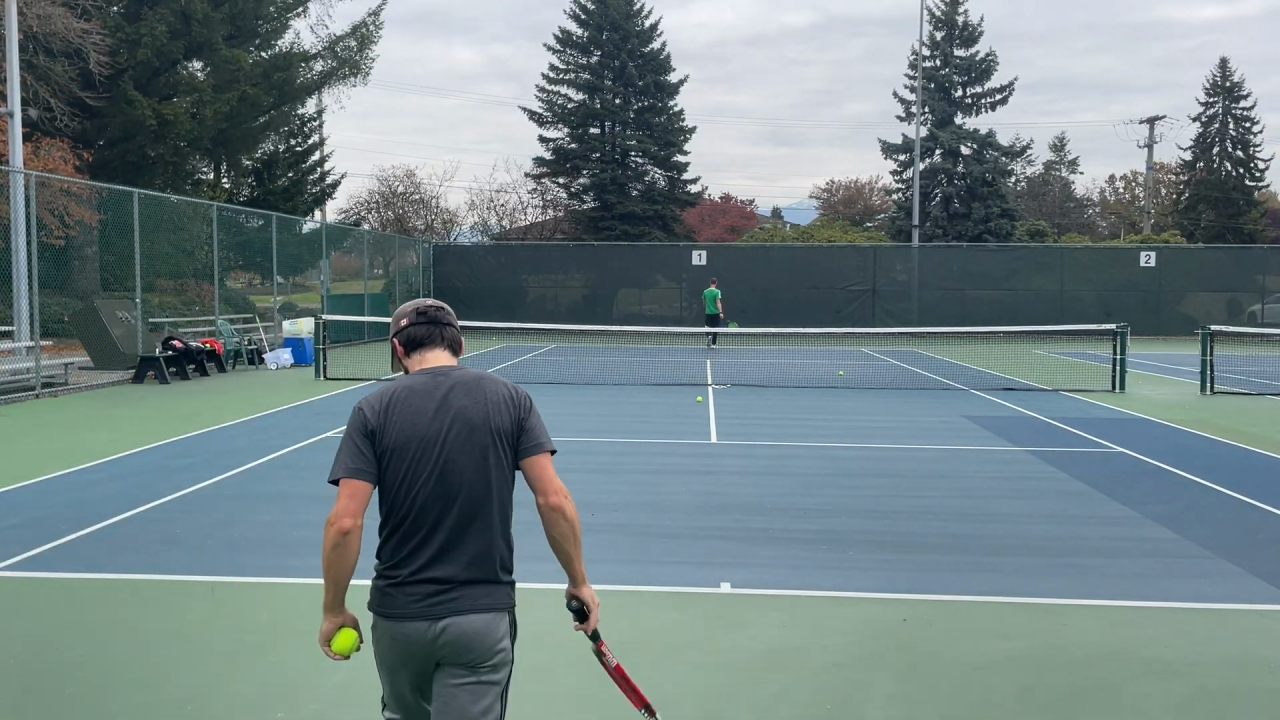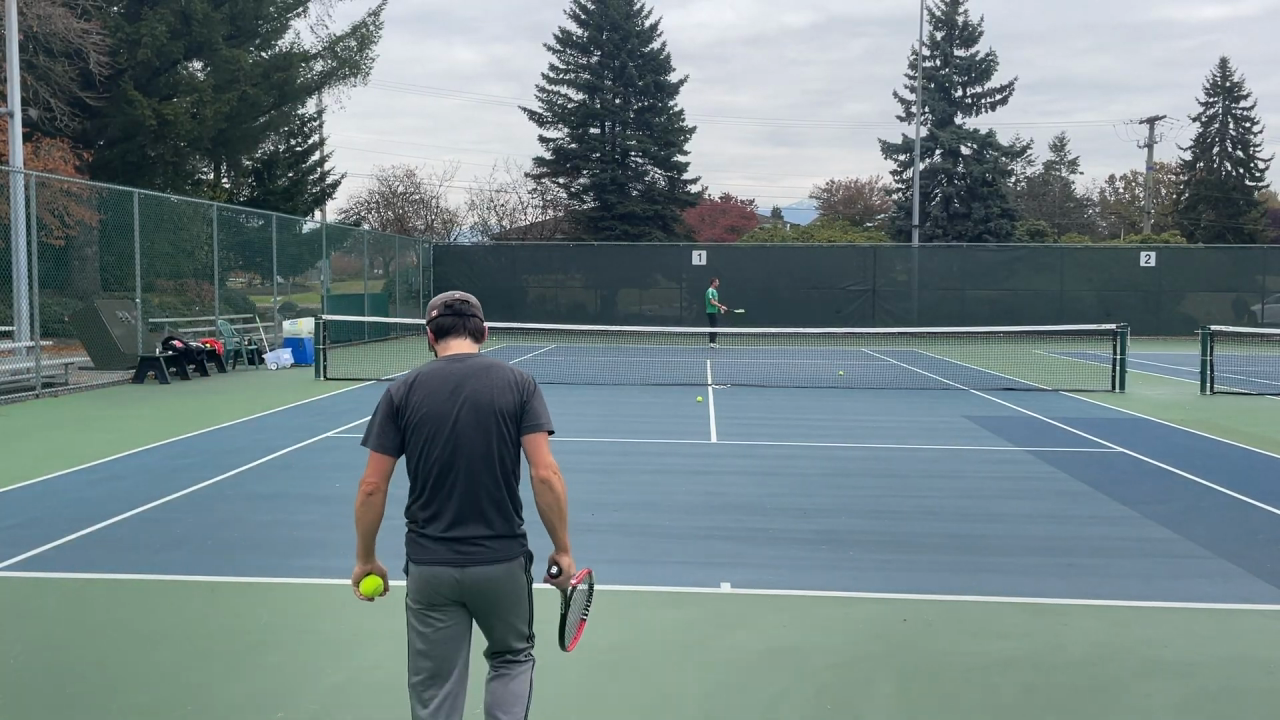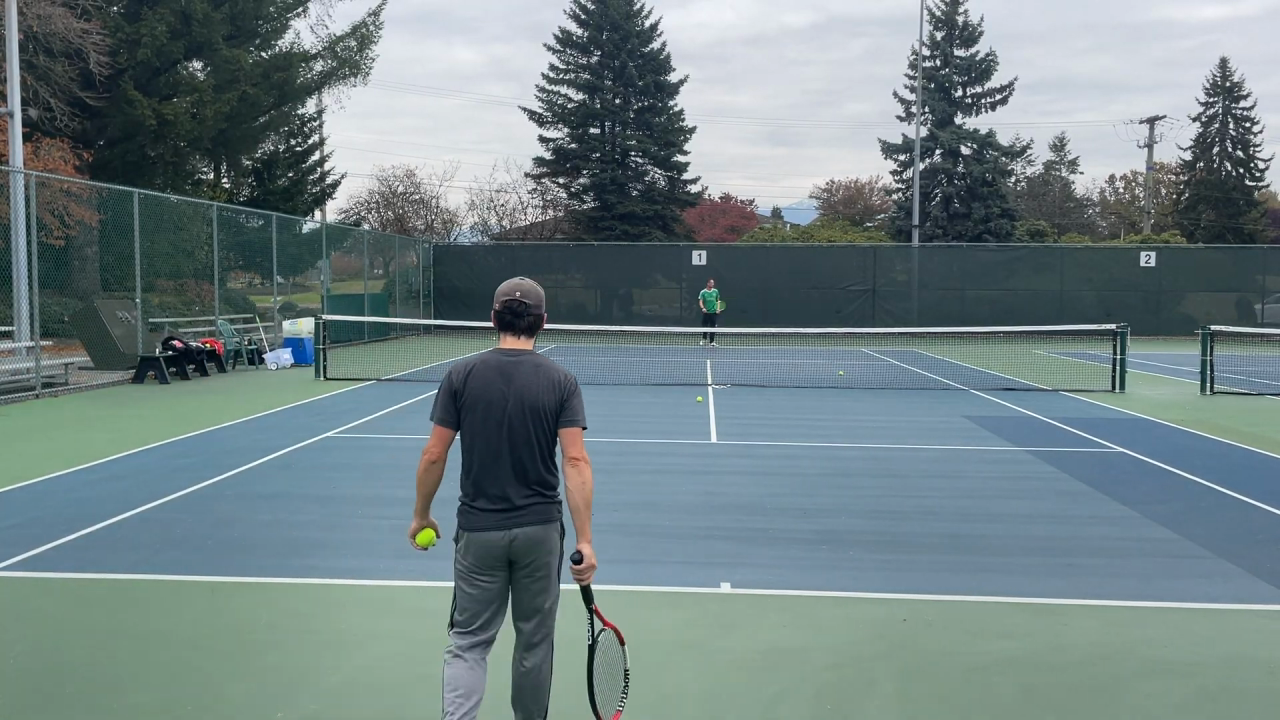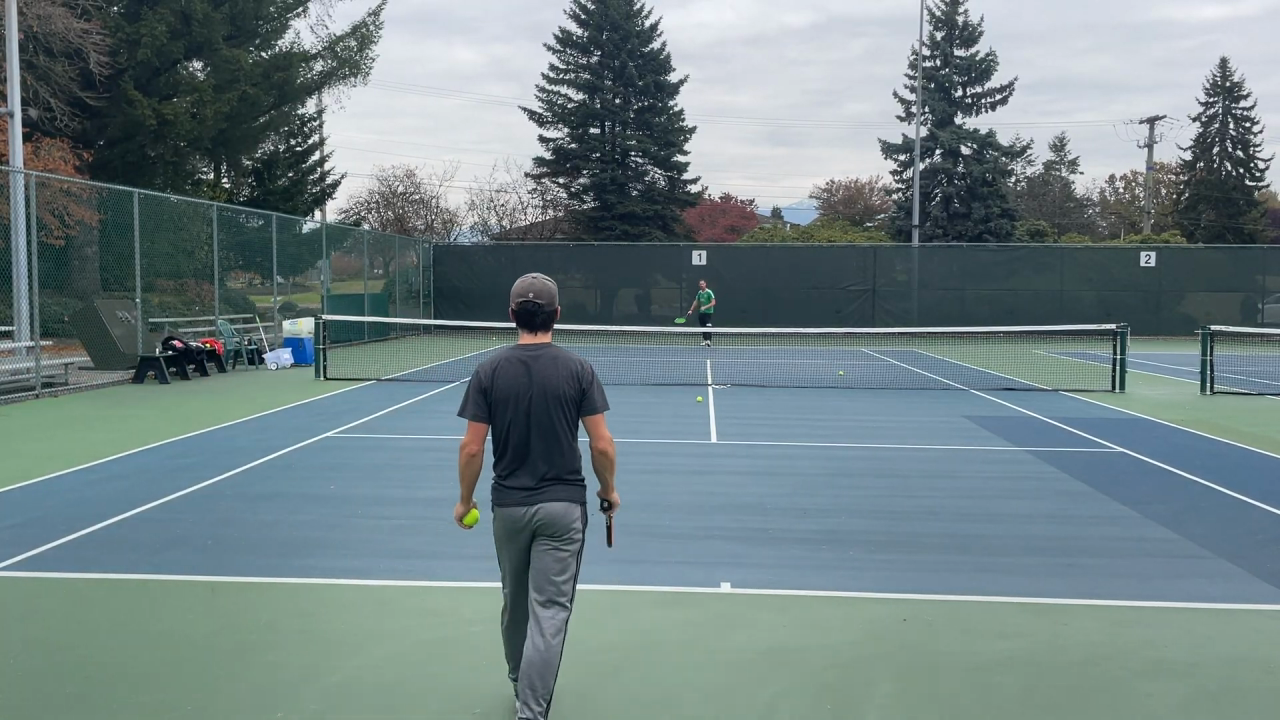
dt=0.4s
person 1, frame 1
left shoulder: (374, 409)
right shoulder: (510, 398)
left elbow: (345, 524)
right elbow: (554, 500)
left wrist: (334, 609)
right wrist: (579, 580)
left hip: (399, 614)
right hip: (483, 614)
person 1, frame 2
left shoulder: (403, 390)
right shoulder: (518, 383)
left elbow: (372, 486)
right elbow: (545, 473)
left wrist: (366, 557)
right wrist: (561, 548)
left hip: (429, 566)
right hip: (501, 561)
right knee: (511, 663)
person 1, frame 3
left shoulder: (461, 375)
right shoulder: (560, 380)
left elbow: (433, 456)
right elbow: (576, 461)
left wrist: (421, 514)
right wrist: (584, 539)
left hip: (478, 529)
right hip: (539, 529)
left knee: (468, 640)
right knee: (534, 637)
person 1, frame 4
left shoulder: (489, 371)
right shoulder: (578, 370)
left elbow: (472, 448)
right elbow: (602, 444)
left wrist: (465, 499)
right wrist: (609, 489)
left hip: (509, 506)
right hip: (563, 506)
left knee: (515, 603)
right knee: (549, 614)
